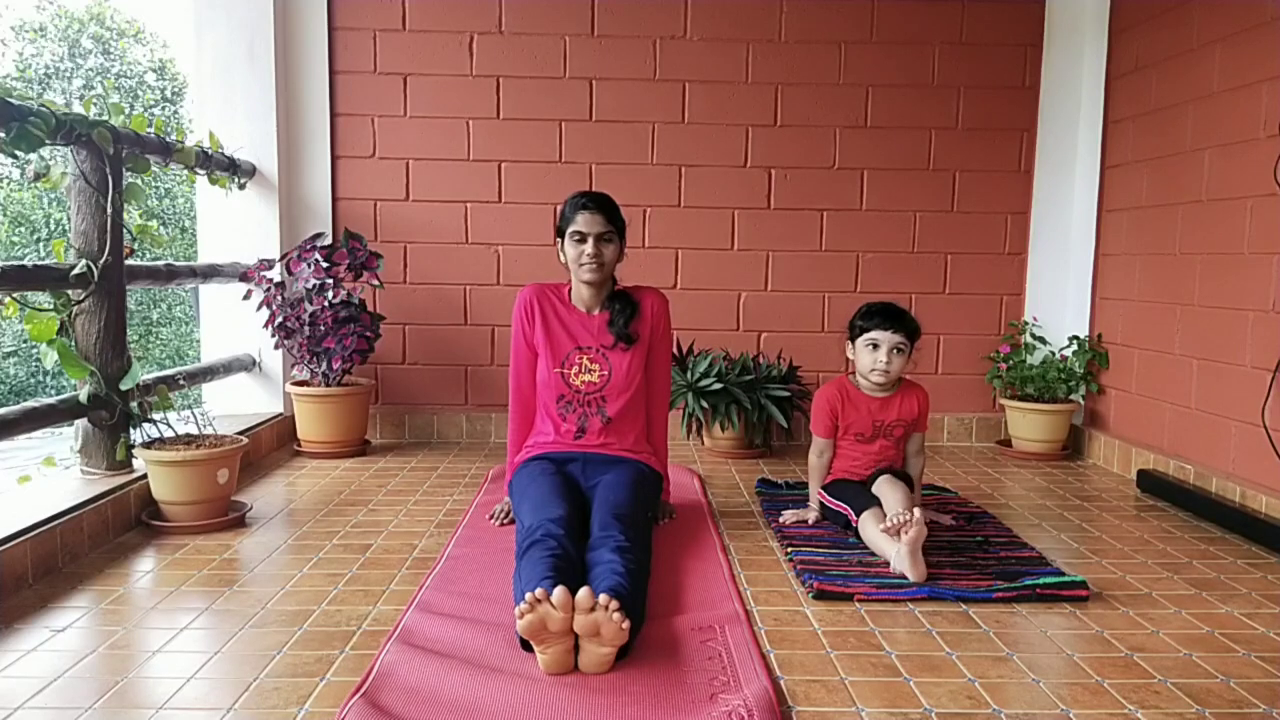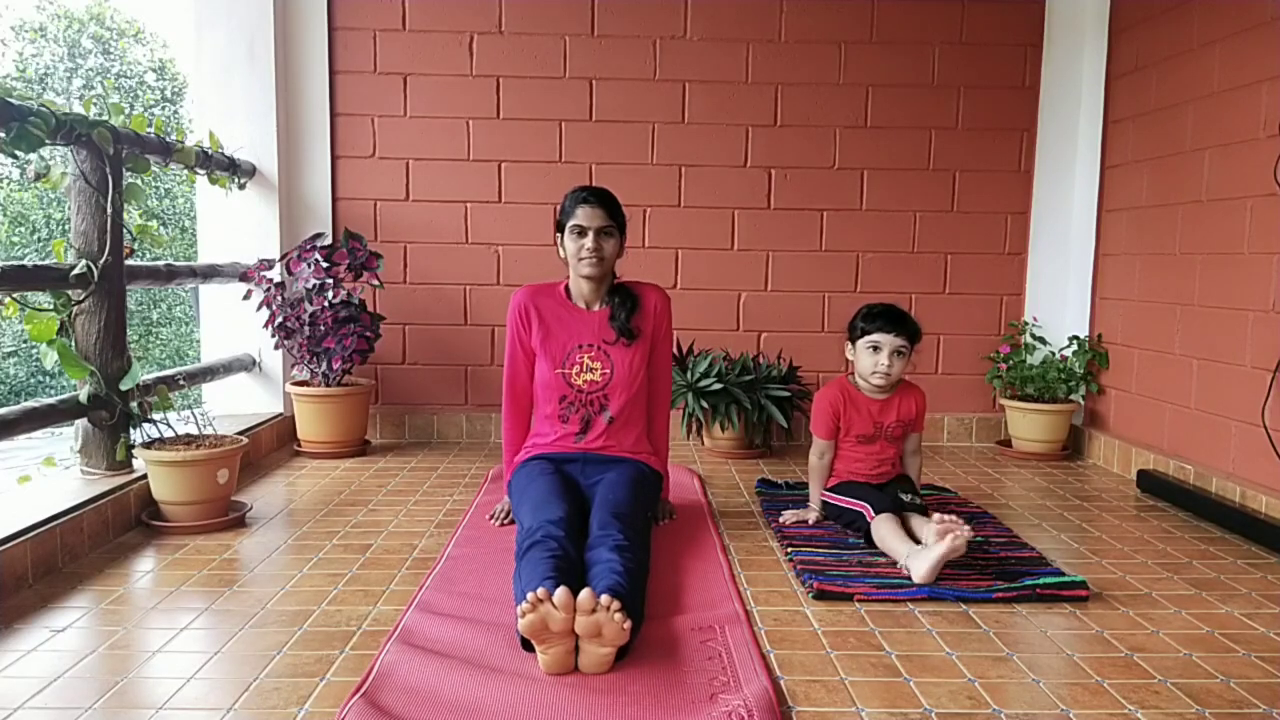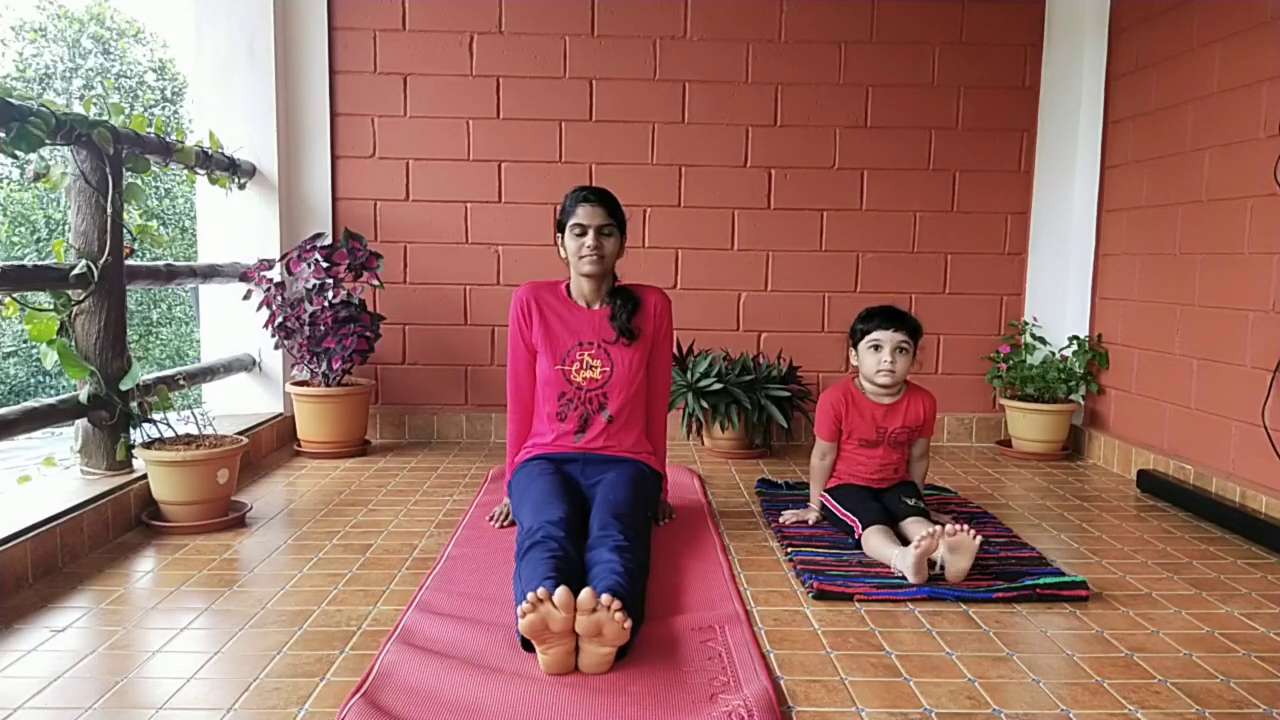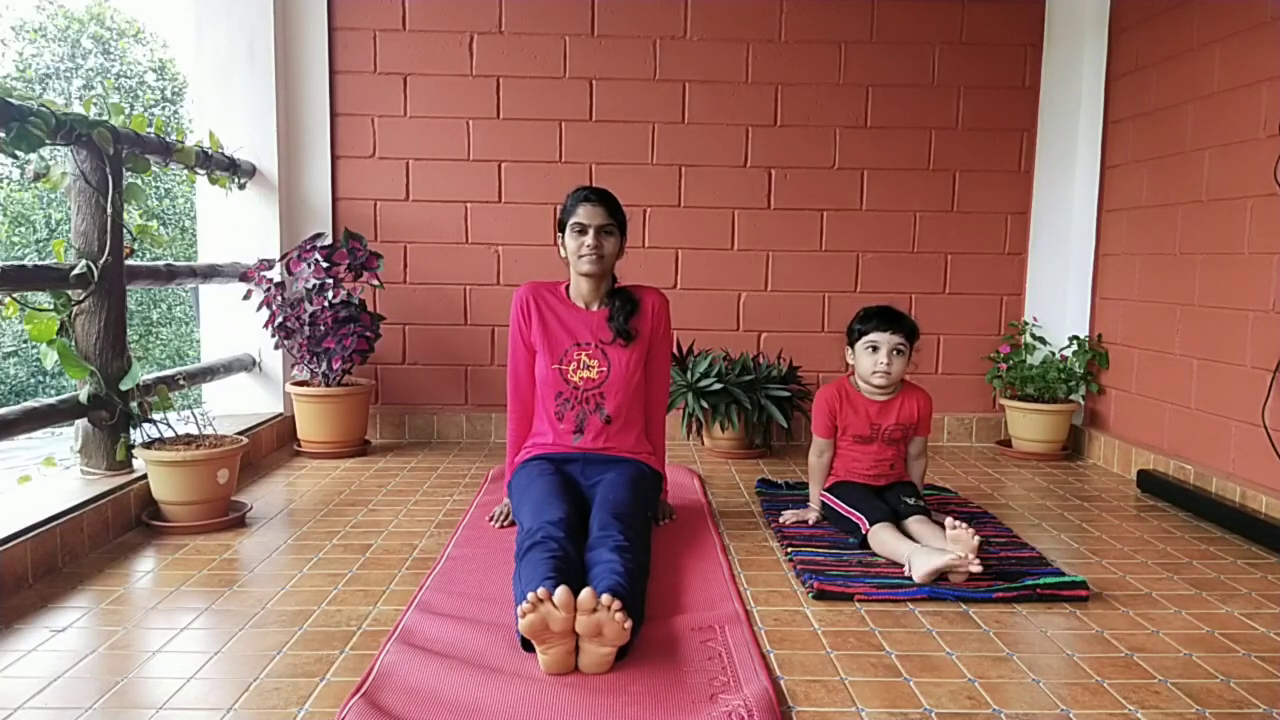
dt=0.7s
person 1, frame 1
left shoulder: (650, 307)
right shoulder: (534, 303)
left elbow: (658, 403)
right elbow: (522, 401)
left wrist: (660, 487)
right wrist: (514, 481)
left hip: (624, 463)
right hip: (547, 459)
left knee: (615, 532)
right knee: (548, 527)
left ankle: (608, 622)
right ankle: (546, 618)
person 1, frame 2
left shoulder: (651, 303)
right shoulder: (529, 304)
left elbow: (659, 400)
right elbow: (516, 401)
left wrist: (660, 485)
right wrist: (513, 482)
left hip: (625, 463)
right hip: (546, 460)
left knee: (615, 533)
right knee: (548, 528)
left ankle: (607, 622)
right ankle: (548, 627)
person 1, frame 3
left shoulder: (651, 305)
right shoulder: (531, 301)
left elbow: (657, 402)
right elbow: (521, 401)
left wrist: (657, 485)
right wrist: (514, 482)
left hip: (624, 463)
right hip: (546, 460)
left knee: (614, 532)
right knee: (549, 528)
left ankle: (607, 621)
right ankle: (547, 619)
person 1, frame 4
left shoulder: (649, 306)
right shoulder: (531, 301)
left elbow: (656, 403)
right elbow: (520, 401)
left wrist: (657, 485)
right wrist: (515, 481)
left hip: (624, 463)
right hip: (546, 460)
left knee: (614, 532)
right knee: (548, 527)
left ankle: (607, 622)
right ankle: (548, 624)
person 2, frame 1
left shoulder: (916, 397)
right shoulder: (832, 395)
left elbow: (914, 454)
right elbow: (820, 454)
left wrist: (913, 505)
right wrist: (814, 505)
left hip: (888, 480)
right hip: (842, 484)
left knee: (888, 481)
right knee: (869, 510)
left ankle: (905, 529)
right ankle: (900, 556)
person 2, frame 2
left shoulder: (913, 397)
right shoulder: (832, 396)
left elbow: (911, 453)
right elbow: (821, 454)
left wrist: (914, 503)
right wrist: (814, 506)
left hip: (891, 481)
right hip: (843, 487)
left knee: (910, 514)
right knee: (881, 510)
left ankle: (936, 545)
right ankle: (916, 558)
person 2, frame 3
left shoulder: (923, 402)
right shoulder: (836, 398)
left elbow: (918, 458)
right elbow: (824, 455)
left wrist: (915, 499)
right wrist: (816, 505)
left hip: (894, 486)
right hip: (846, 487)
left knee: (916, 519)
right knee: (874, 523)
left ankle: (947, 556)
right ankle: (905, 560)
person 2, frame 4
left shoulder: (918, 400)
right shoulder: (831, 396)
left elbow: (916, 457)
right elbow: (821, 453)
left wrist: (914, 498)
right wrist: (815, 505)
left hip: (894, 484)
right hip: (845, 485)
left knee: (917, 518)
right knee: (878, 519)
left ankle: (953, 557)
right ankle: (917, 557)
